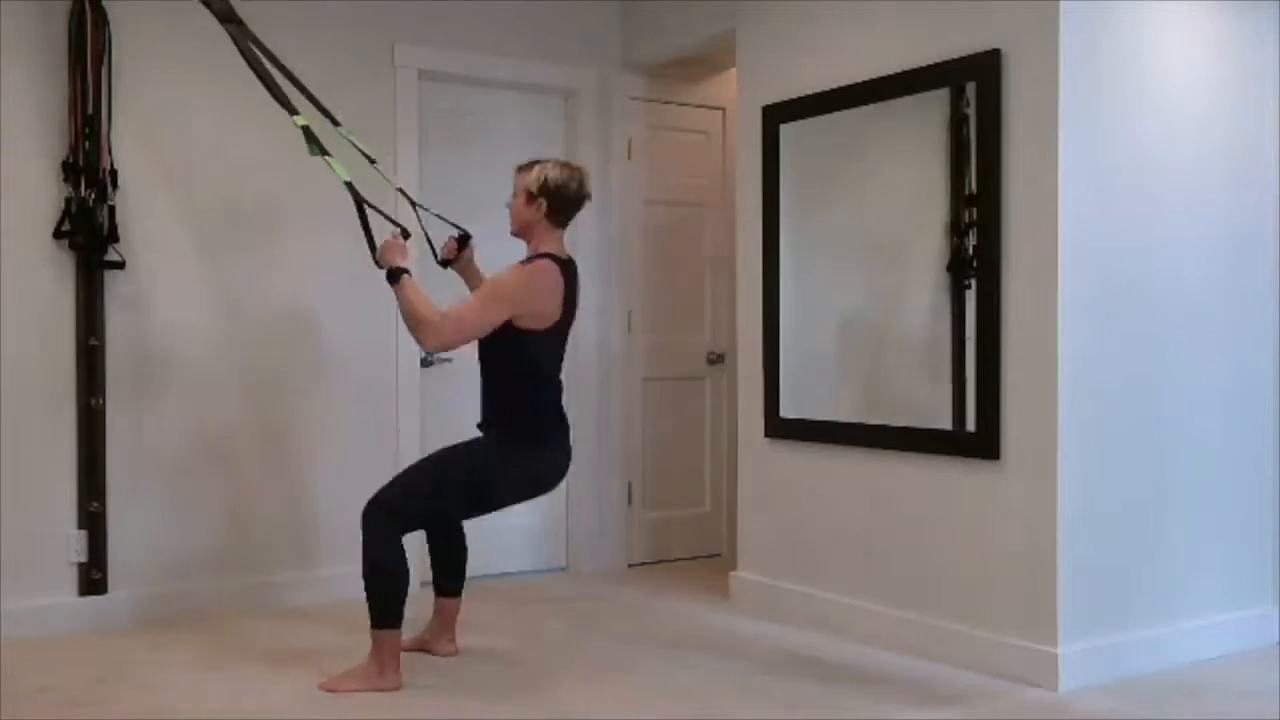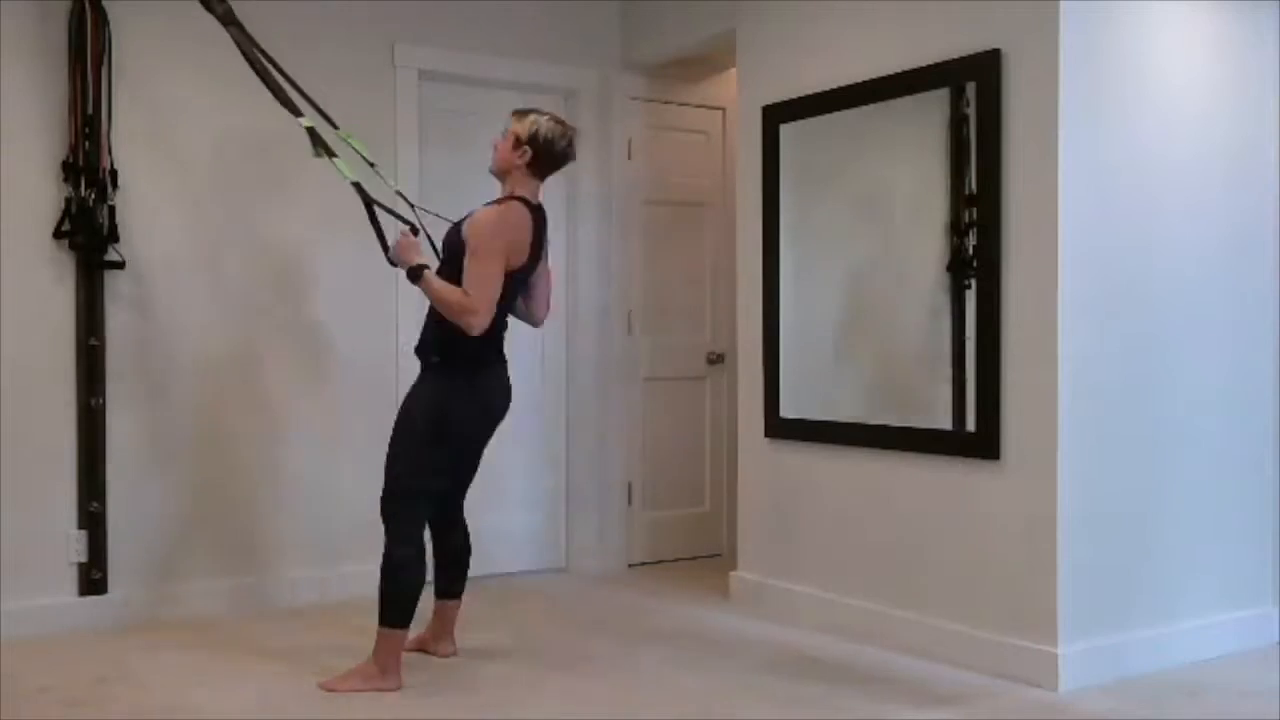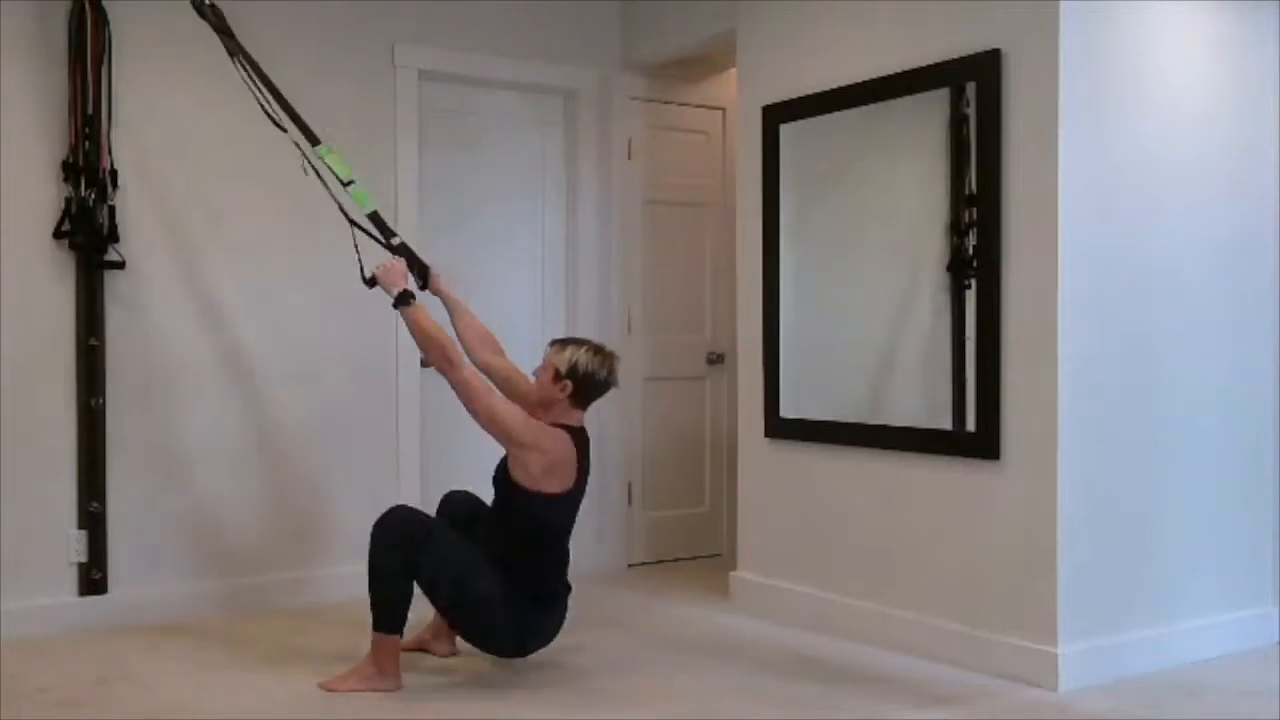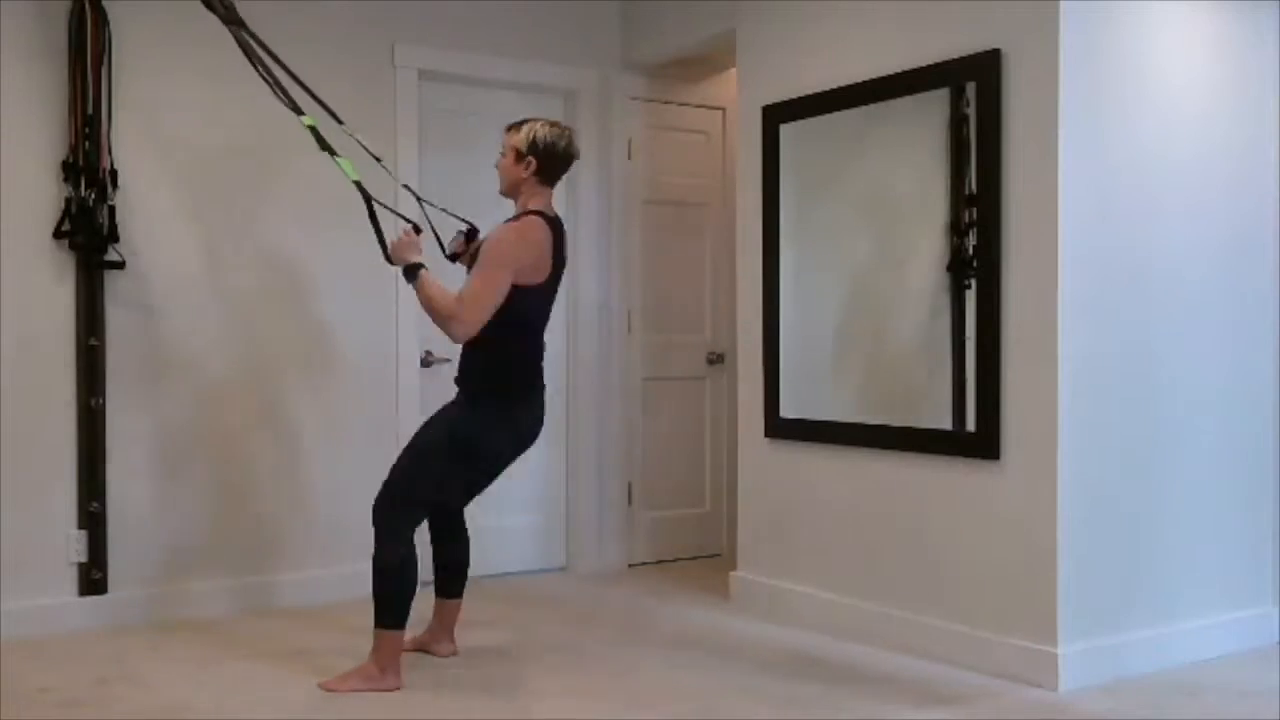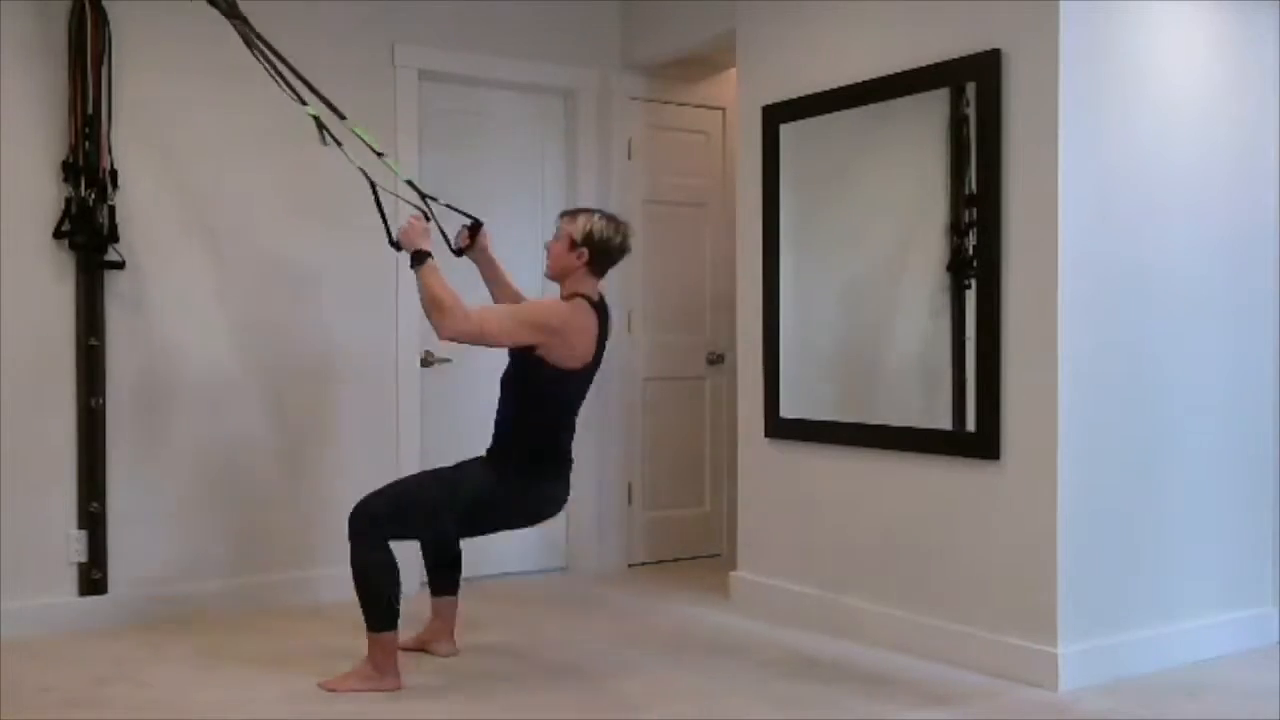
dt=0.4s
person 1, frame 1
left shoulder: (529, 279)
right shoulder: (559, 272)
left elbow: (434, 333)
left wrist: (398, 268)
right wrist: (465, 267)
left hip: (523, 450)
right hip: (539, 450)
left knee: (384, 515)
right knee: (436, 501)
left ankle: (383, 665)
right ankle: (442, 632)
person 1, frame 2
left shoulder: (496, 220)
right shoulder: (534, 221)
left elbow: (474, 316)
right elbow: (537, 312)
left wrist: (417, 268)
left hip: (451, 385)
right hip: (485, 386)
left knee: (403, 514)
right knee: (444, 507)
left ankle: (384, 667)
right ankle: (441, 633)
person 1, frame 3
left shoulder: (542, 441)
right shoulder: (564, 429)
left elbow: (454, 366)
right elbow: (491, 359)
left wrist: (403, 294)
right wrist: (443, 292)
right hip: (532, 598)
left knee: (395, 527)
right knee: (456, 509)
left ankle: (382, 667)
right ankle: (440, 634)
person 1, frame 4
left shoulder: (514, 237)
right shoulder: (547, 230)
left elbow: (460, 323)
left wrist: (414, 266)
right wrist: (473, 259)
left hip: (491, 414)
right hip: (517, 409)
left knee: (393, 514)
right knee: (439, 504)
left ankle: (383, 667)
right ankle: (441, 633)
person 1, frame 5
left shoulder: (564, 316)
right shoulder: (587, 310)
left elbow: (453, 327)
right elbow: (524, 317)
left wrist: (421, 253)
right wrist: (484, 258)
left hip: (517, 482)
right hip: (542, 481)
left knee: (369, 520)
right knee: (435, 512)
left ankle: (381, 667)
right ankle: (441, 631)
